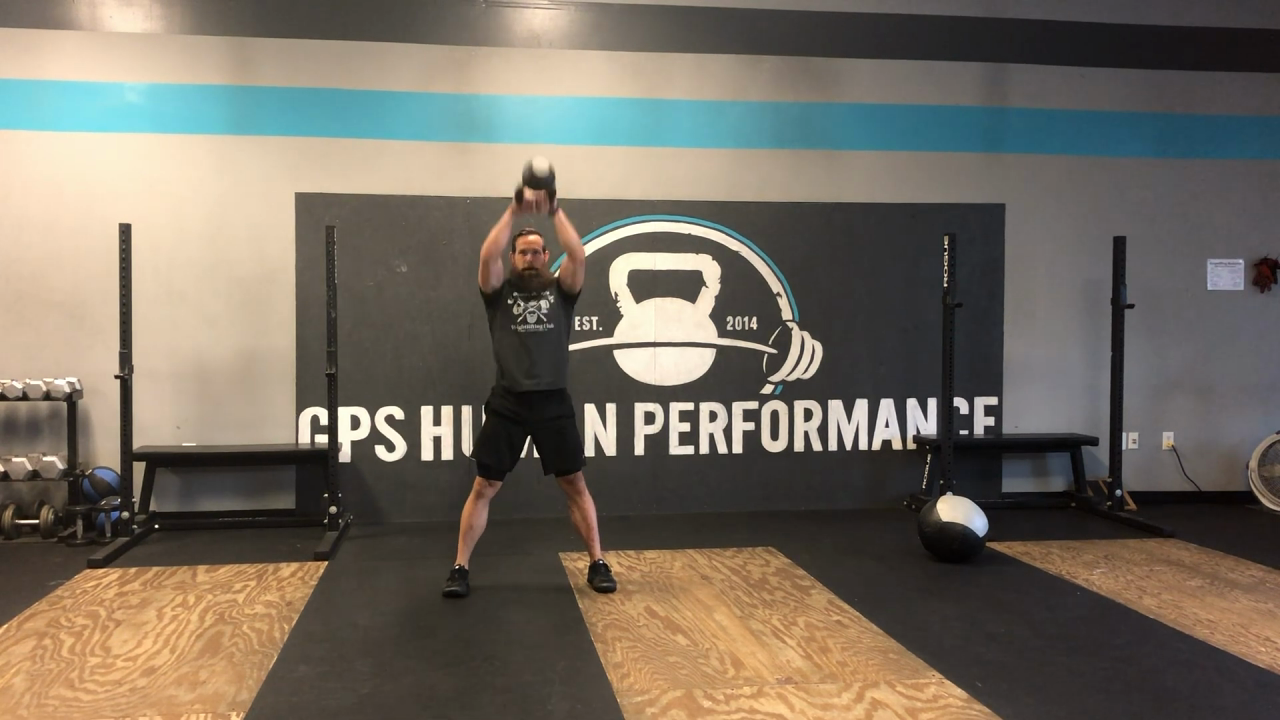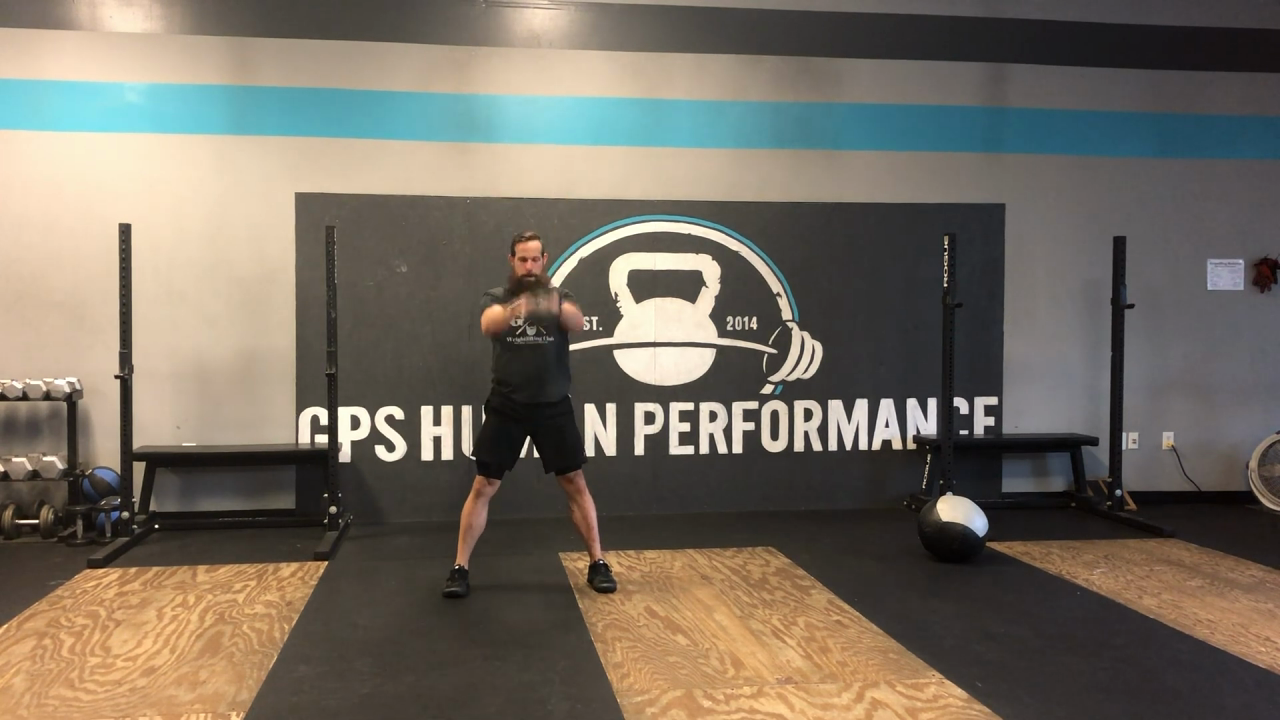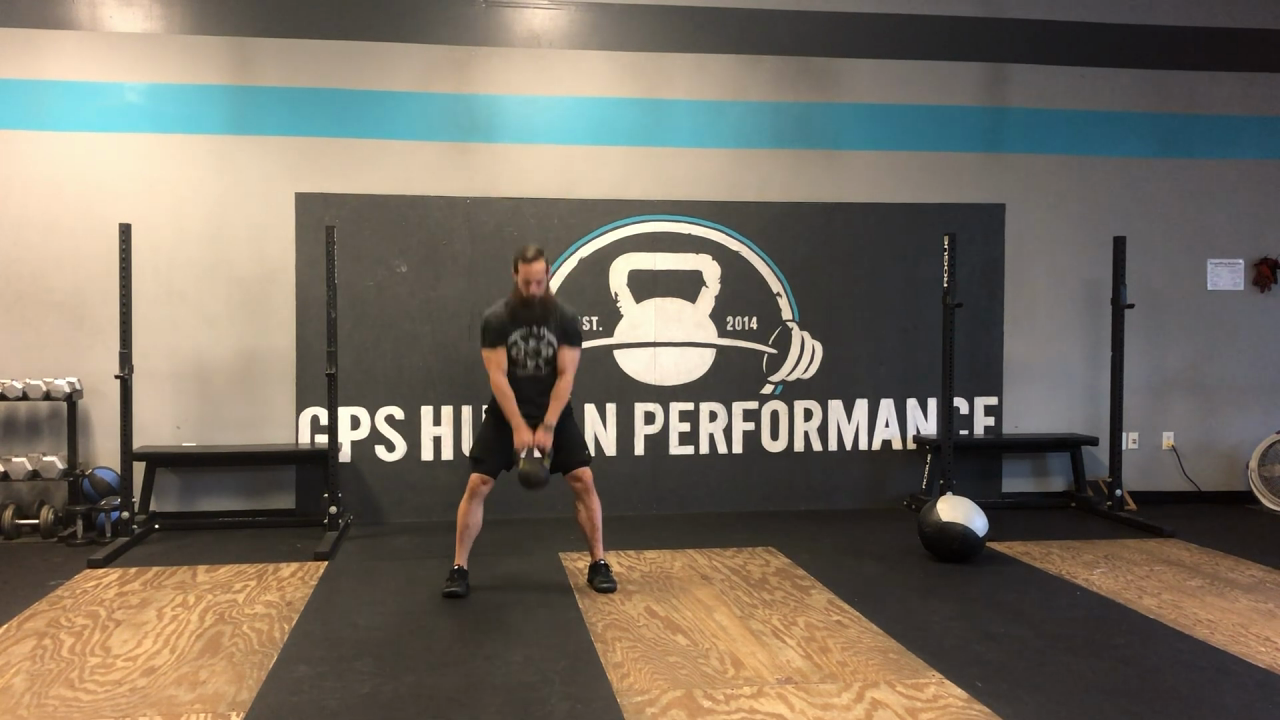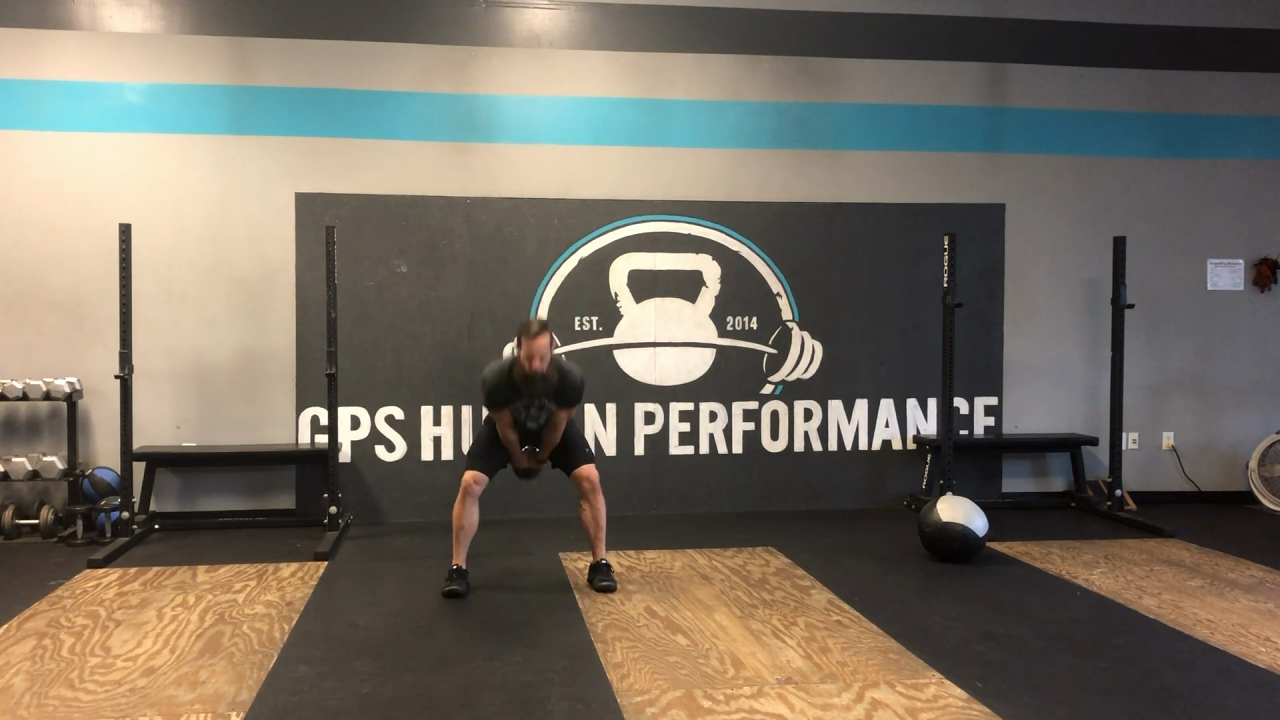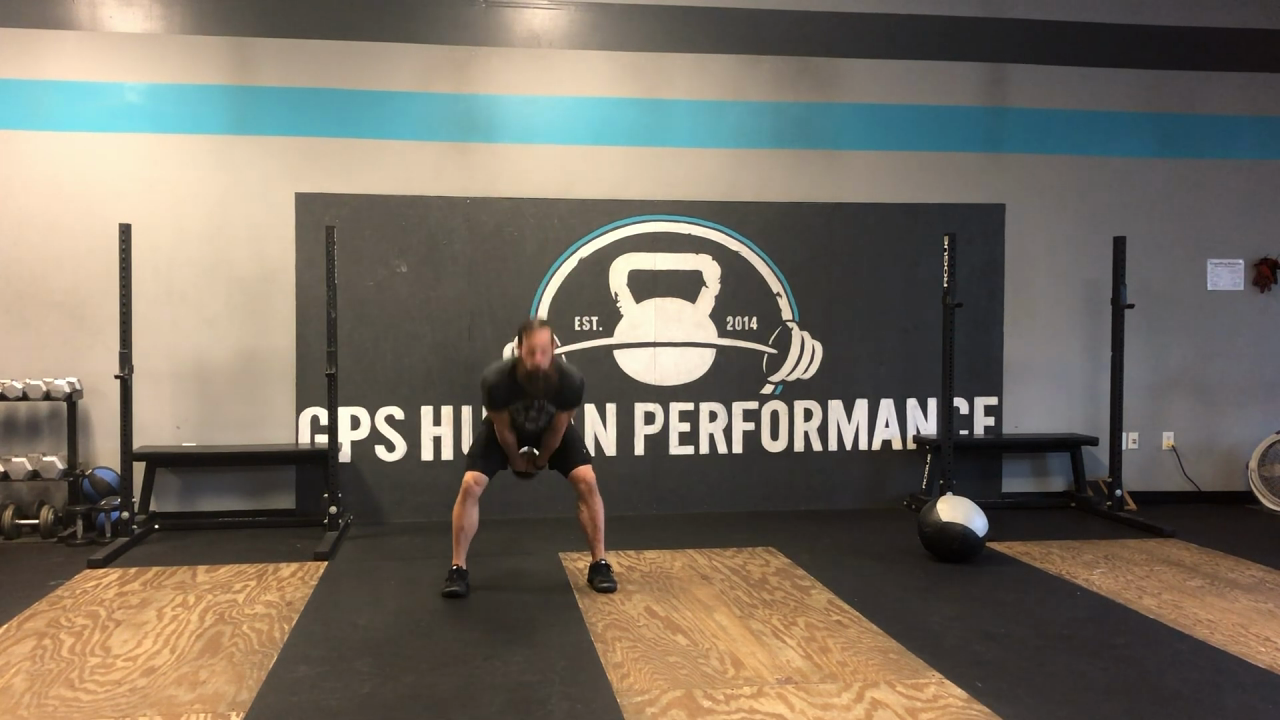
dt=0.2s
person 1, frame 1
left shoulder: (561, 292)
right shoulder: (499, 293)
left elbow: (578, 255)
right elbow: (488, 256)
left wrist: (553, 210)
right wrist: (514, 210)
left hip: (553, 402)
right hip: (507, 403)
left knee: (575, 485)
right knee: (484, 487)
left ankle: (597, 563)
right ankle: (460, 567)
person 1, frame 2
left shoulder: (559, 297)
right shoulder: (498, 296)
left elbow: (577, 322)
right elbow: (487, 325)
left wrist: (556, 305)
right wrist: (514, 309)
left hip: (554, 405)
right hip: (506, 405)
left knee: (575, 483)
right knee: (483, 487)
left ankle: (598, 564)
right ankle: (460, 569)
person 1, frame 3
left shoulder: (565, 317)
right shoulder: (496, 317)
left elbow: (565, 378)
right elbow: (498, 379)
left wrist: (548, 427)
right wrist: (518, 427)
left hip: (554, 412)
right hip: (507, 412)
left knee: (583, 480)
right knee: (478, 484)
left ankle: (598, 564)
right ankle: (459, 568)
person 1, frame 4
left shoulder: (570, 378)
right shoulder: (496, 378)
left elbow: (558, 425)
right elbow: (505, 428)
left wrist: (541, 456)
right wrist: (519, 457)
left hip: (552, 432)
right hip: (505, 433)
left knee: (589, 477)
right knee: (470, 483)
left ankle: (600, 563)
right ankle: (458, 568)
person 1, frame 5
left shoulder: (570, 380)
right shoulder: (496, 379)
left elbow: (558, 428)
right elbow: (504, 430)
left wrist: (542, 459)
right wrist: (516, 459)
left hip: (551, 430)
right hip: (504, 429)
left knee: (586, 480)
right knee: (470, 485)
left ankle: (599, 563)
right ankle: (458, 568)
